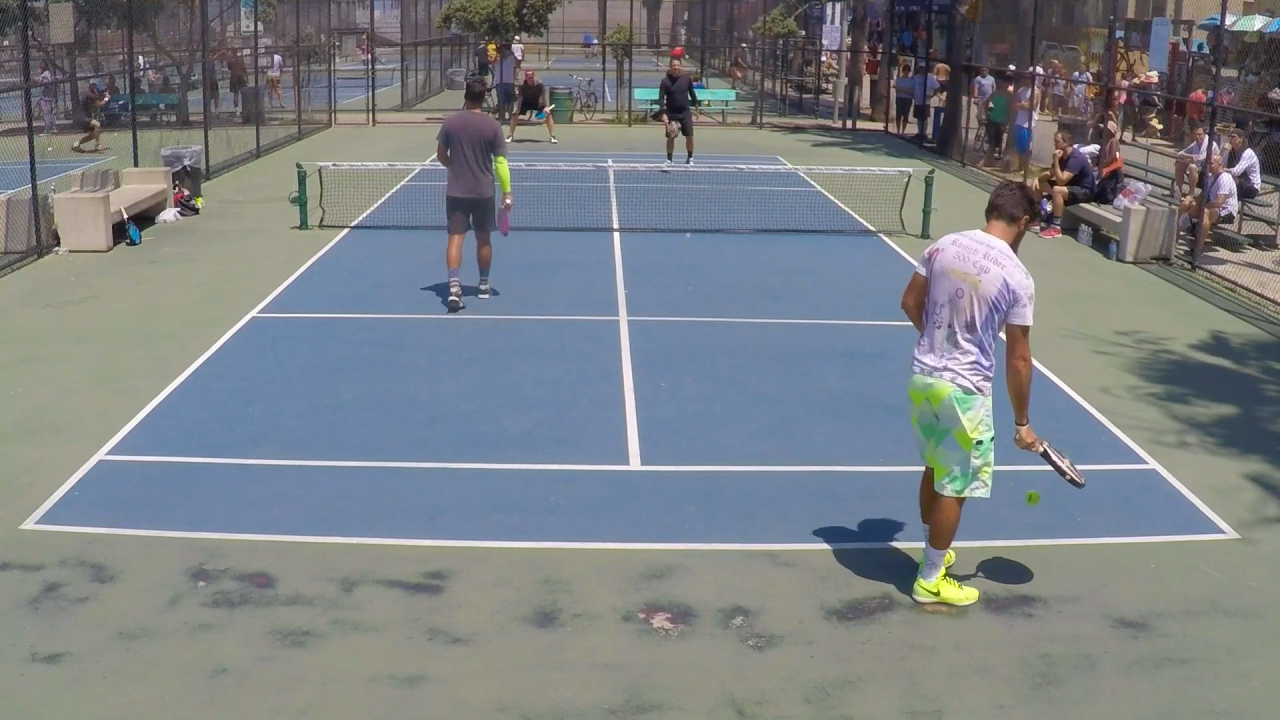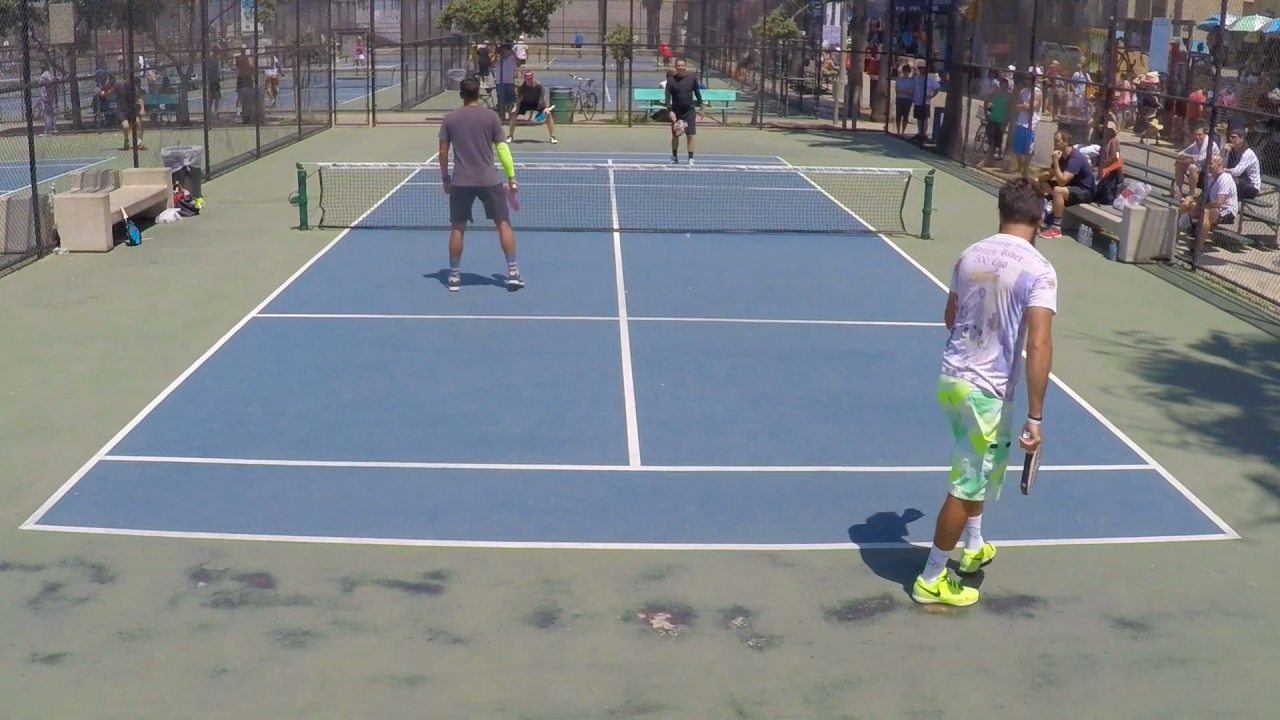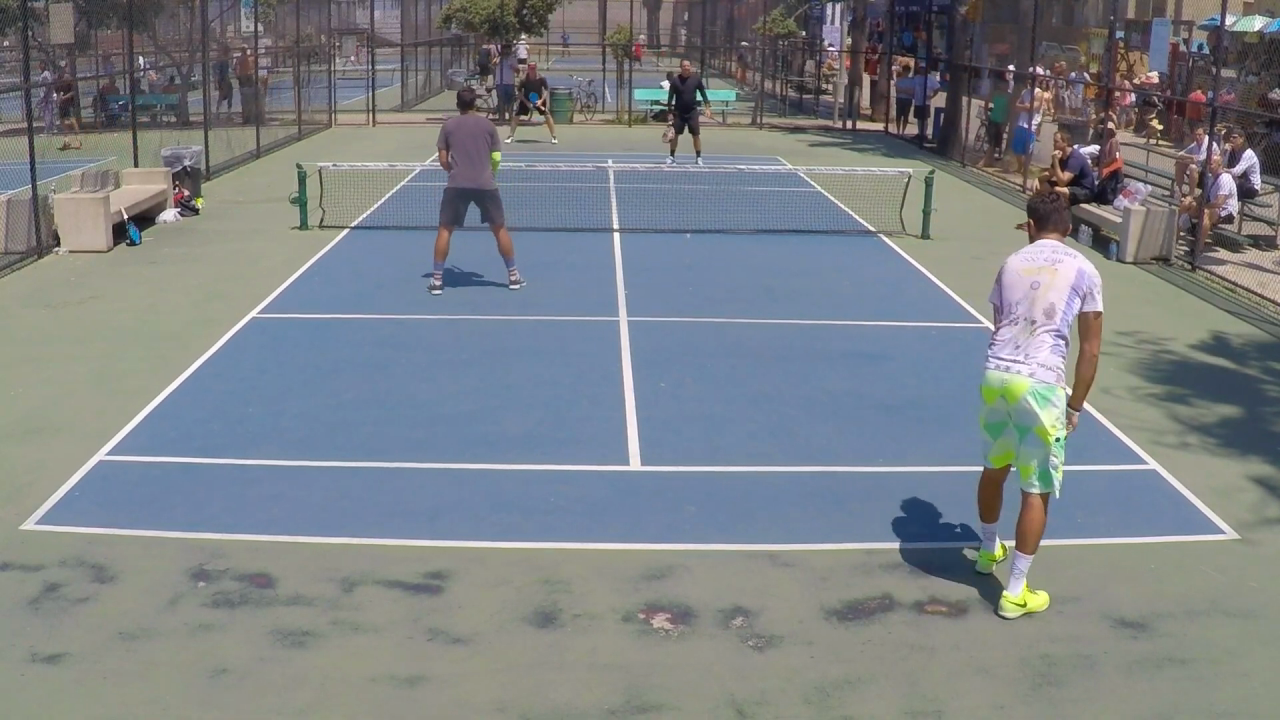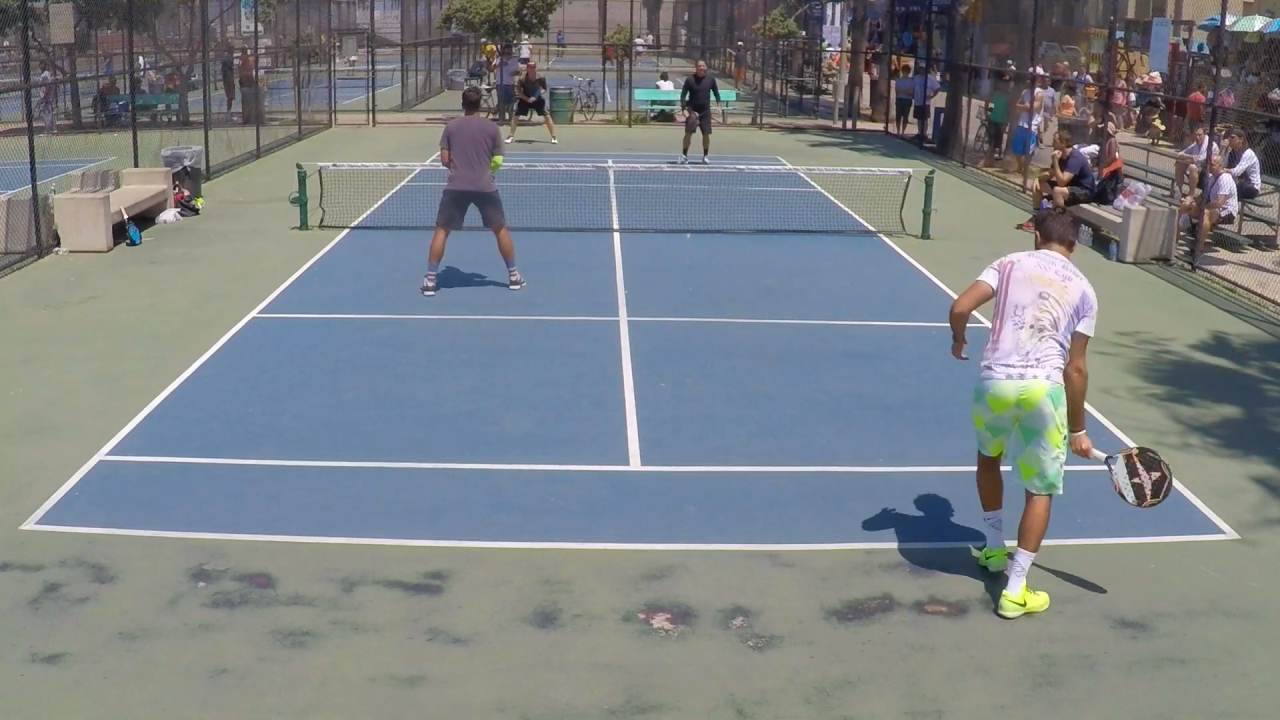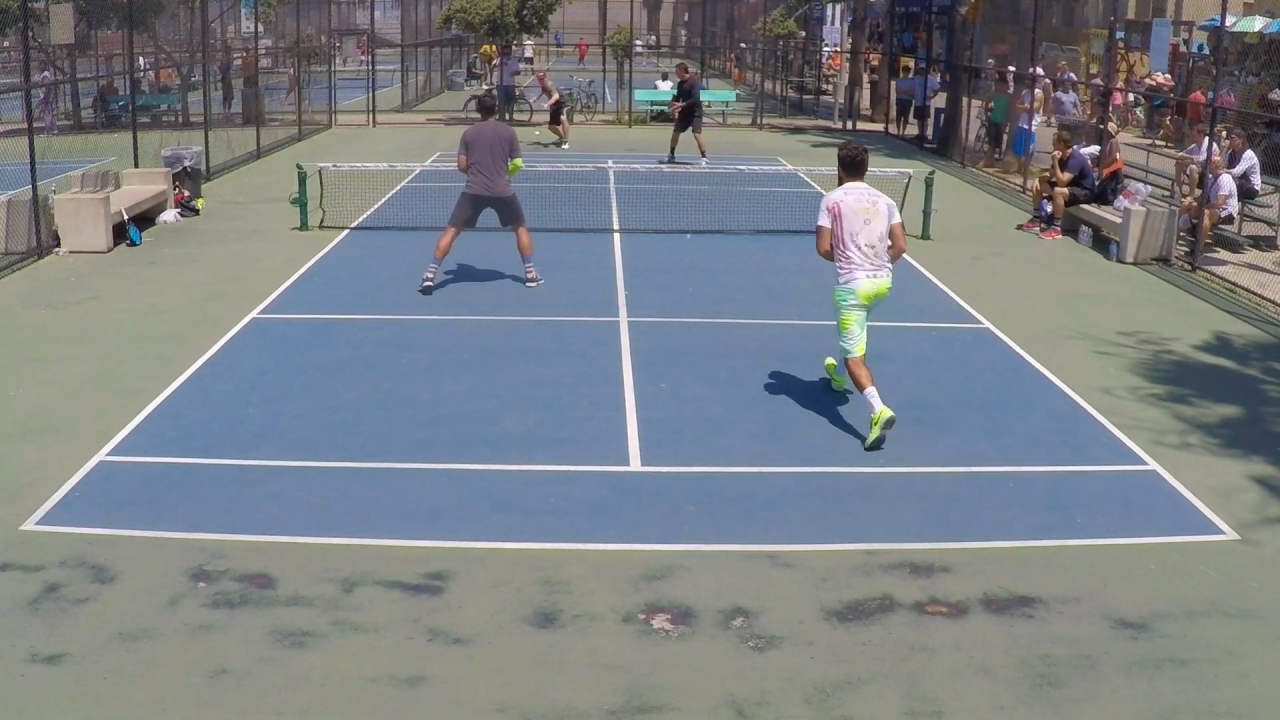
dt=1s
person 1, frame 1
left shoulder: (943, 246)
right shoulder: (1017, 277)
left elbow: (910, 302)
right elbow: (1018, 360)
right wrist: (1022, 422)
left hip: (922, 378)
right hip: (964, 390)
left knee: (935, 470)
right knee: (954, 487)
left ankle: (934, 553)
right ankle: (930, 580)
person 1, frame 2
left shoulder: (970, 255)
right shoulder: (1038, 269)
right elbow: (1039, 346)
right wrist: (1034, 417)
left hip: (951, 376)
right hip: (988, 391)
left knee: (970, 474)
right knee: (966, 487)
left ankle: (974, 548)
right ankle: (931, 580)
person 1, frame 3
left shoulder: (1011, 263)
right shoulder: (1084, 271)
right elbow: (1090, 350)
right wrist: (1073, 408)
left hip: (994, 374)
right hip: (1039, 384)
left knee: (994, 468)
right knee: (1037, 491)
left ankle: (989, 550)
right ankle: (1015, 592)
person 1, frame 4
left shoulder: (1010, 263)
right shoulder: (1083, 289)
left elbow: (959, 309)
right elbow: (1075, 368)
left wrist: (958, 341)
right wrist: (1078, 430)
left hip: (995, 383)
right hip: (1044, 389)
left knee: (988, 458)
right knee: (1041, 491)
left ankle: (994, 550)
right ankle: (1015, 591)
person 1, frame 5
left shoulder: (832, 199)
right shoulder: (885, 201)
left elbow: (822, 248)
right elbow: (900, 247)
left hip: (852, 283)
right hip: (882, 281)
left knee: (854, 356)
right knee: (854, 335)
left ankle: (880, 411)
right ankle: (839, 375)
person 2, frame 1
left shoulder: (450, 122)
right shoulder: (492, 125)
left elbow: (441, 156)
right elbow: (500, 161)
right wrist: (507, 191)
left hip: (456, 190)
right hip: (483, 191)
left knee: (455, 238)
right knee: (483, 238)
left ankle: (454, 287)
right ankle: (484, 285)
person 2, frame 2
left shoulder: (450, 118)
right shoulder: (491, 116)
left elbow: (443, 152)
right elbow: (502, 148)
left wrist: (445, 178)
right wrist: (511, 177)
left hip: (460, 181)
right hip: (489, 180)
left knee: (457, 228)
right knee: (503, 223)
left ankle: (454, 276)
right ankle: (513, 272)
person 2, frame 3
left shoulder: (448, 126)
right shoulder: (488, 125)
left elbow: (443, 161)
right elbow: (496, 158)
left hip: (456, 185)
right hip: (486, 185)
left knee: (445, 229)
right knee: (499, 229)
left ankle: (437, 280)
right ankle: (513, 276)
person 2, frame 4
left shoulder: (451, 127)
right shoulder: (491, 128)
left elbow: (444, 160)
right elbow: (497, 162)
left hip: (456, 187)
right hip: (485, 187)
left knee: (442, 231)
right knee: (501, 230)
left ankle: (431, 280)
right ankle: (513, 276)
person 2, frame 5
left shoulder: (468, 133)
right shoulder: (508, 132)
left elbow: (461, 166)
right elbow: (517, 164)
left hip: (473, 191)
right hip: (502, 191)
left knee: (451, 230)
right knee: (520, 228)
left ankle: (430, 275)
right ankle: (530, 274)
